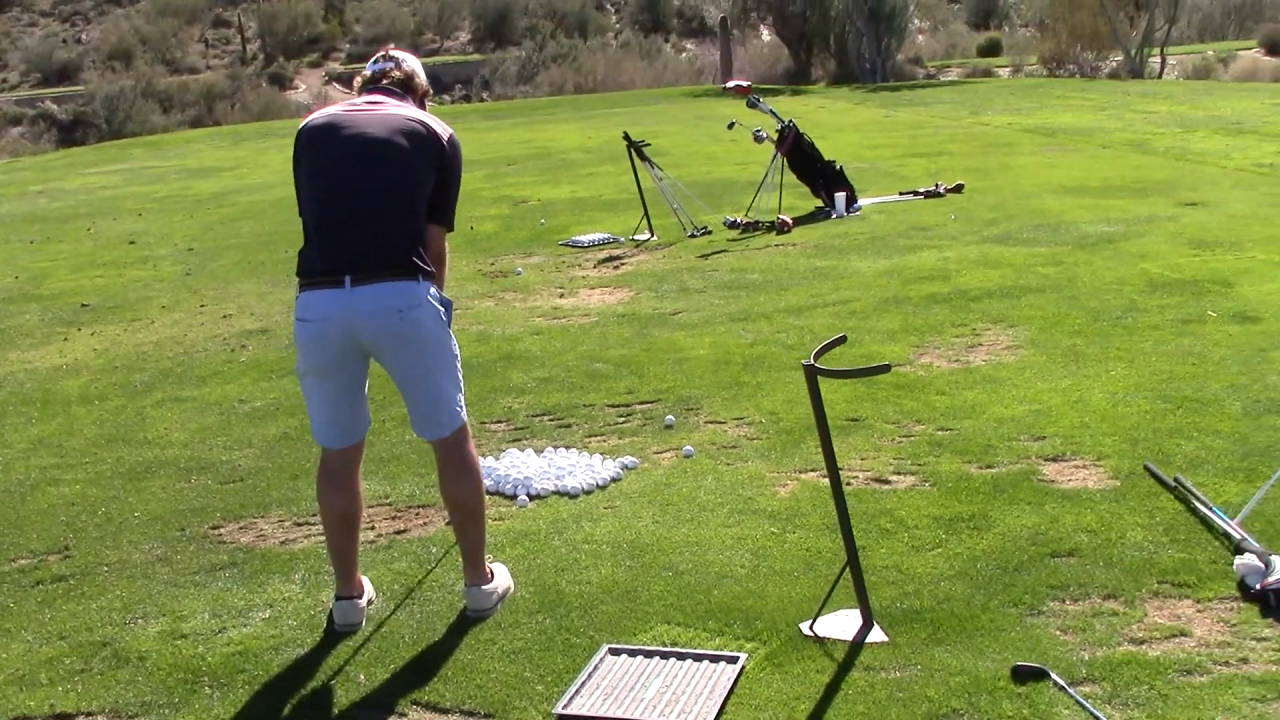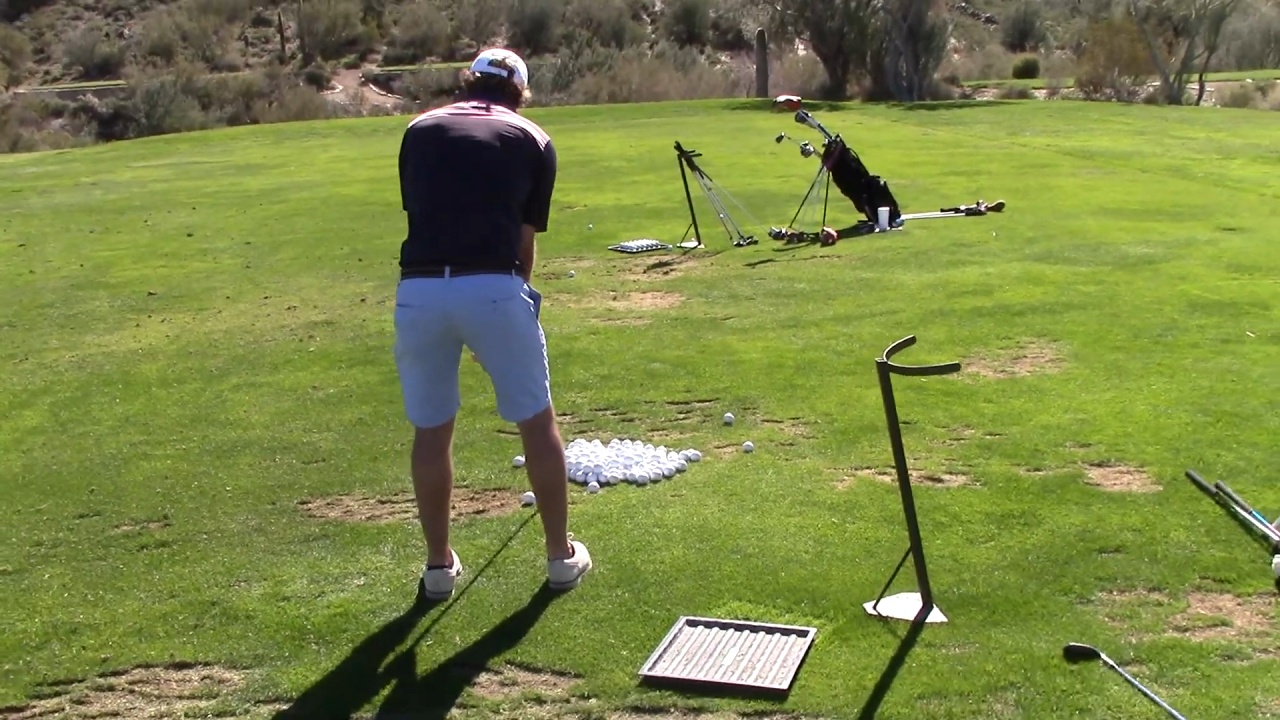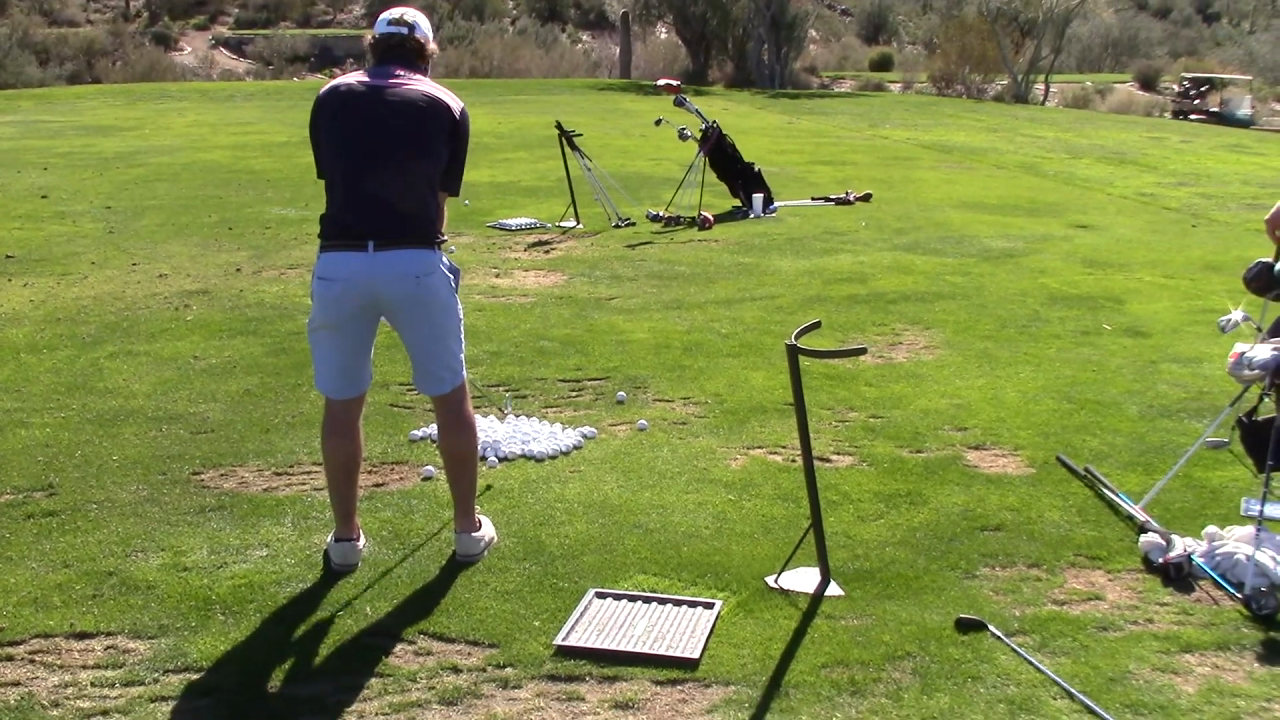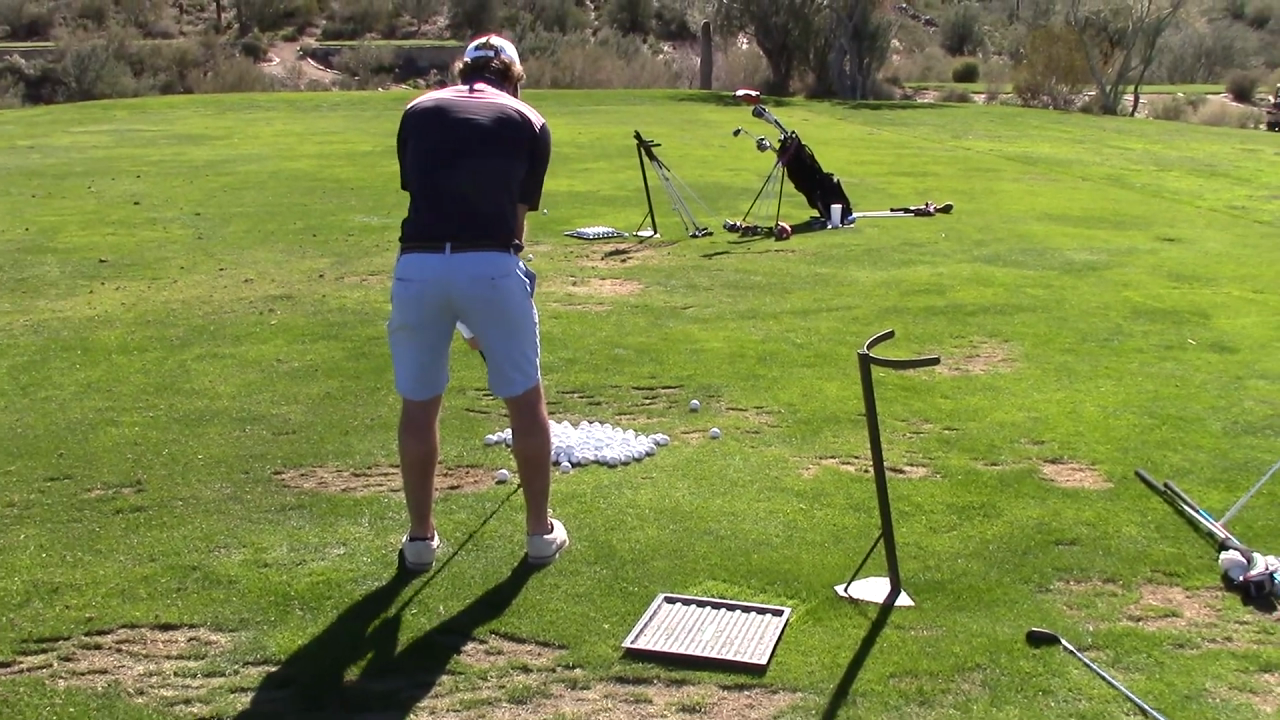
dt=1s
person 1, frame 1
left shoulder: (312, 127)
right shoulder: (435, 133)
right wrist: (432, 298)
left hip: (320, 301)
right hip: (401, 297)
left knee: (338, 453)
right knee: (451, 439)
left ankle: (349, 593)
right ankle: (479, 579)
person 1, frame 2
left shoulder: (420, 129)
right shoulder: (532, 139)
left hip: (420, 290)
right hip: (493, 289)
left knee: (430, 431)
right knee: (536, 422)
left ankle: (439, 563)
right ankle: (561, 554)
person 1, frame 3
left shoulder: (332, 97)
right shoulder: (448, 107)
left hip: (340, 262)
right hip: (416, 263)
left knee: (341, 404)
right knee: (450, 396)
left ankle: (346, 536)
right ankle: (468, 527)
person 1, frame 4
left shoulder: (418, 110)
right shoulder: (529, 122)
right wrist: (492, 272)
left hip: (419, 265)
right hip: (491, 266)
left knee: (418, 405)
right knee: (525, 400)
left ankle: (420, 537)
right ankle: (539, 530)
